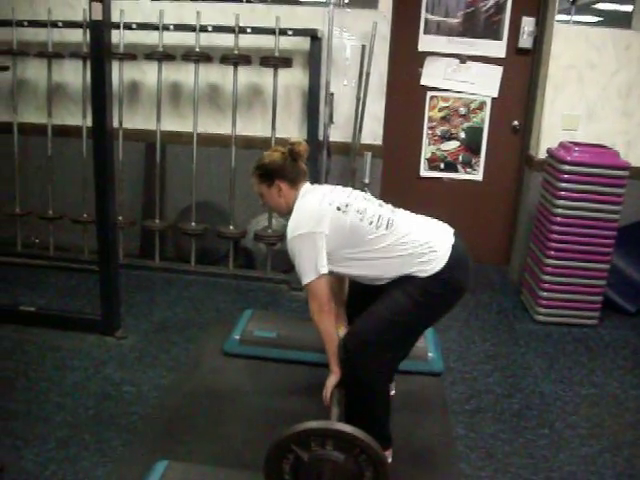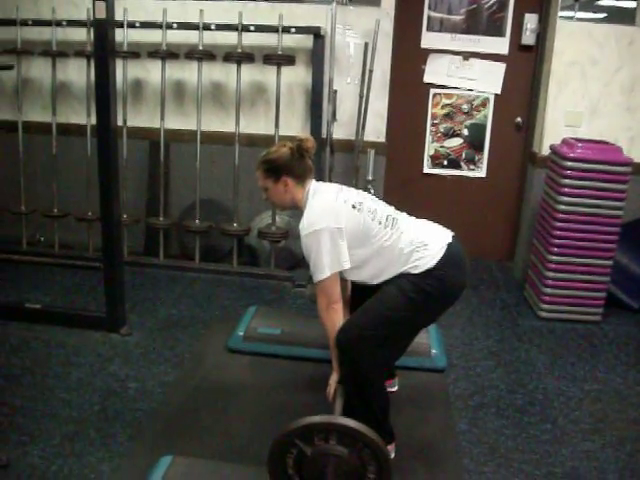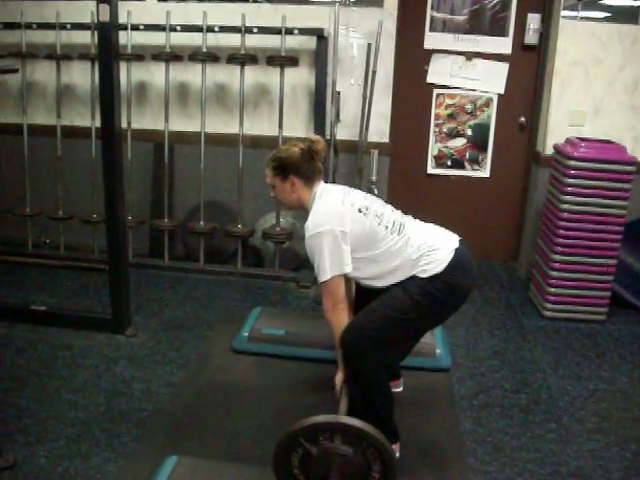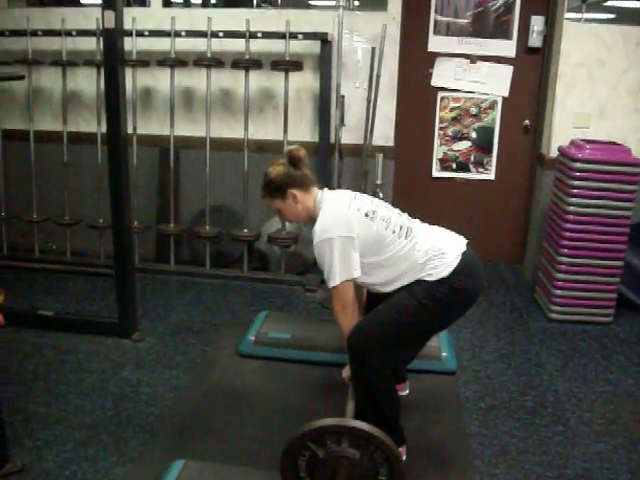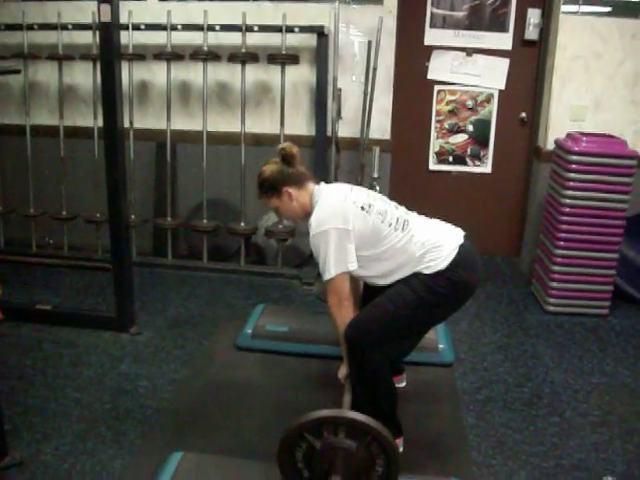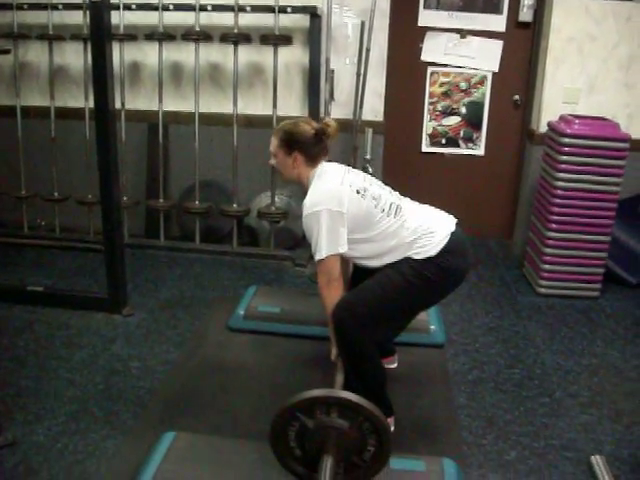
dt=0.4s
person 1, frame 1
left shoulder: (302, 226)
right shoulder: (320, 197)
left elbow: (321, 305)
right elbow: (337, 272)
left wrist: (336, 366)
right wrist: (342, 322)
left hip: (438, 272)
right hip: (437, 246)
left knee: (361, 348)
right knee: (360, 298)
left ankle: (373, 445)
right ankle: (378, 376)
person 1, frame 2
left shoulder: (316, 221)
right shoulder: (326, 195)
left elbow: (329, 302)
right elbow: (341, 275)
left wrist: (339, 366)
right wrist: (348, 319)
left hip: (436, 272)
right hip: (437, 250)
left knee: (355, 342)
right knee: (361, 298)
left ankle: (376, 440)
right ankle: (381, 372)
person 1, frame 3
left shoulder: (321, 224)
right shoulder: (334, 196)
left elbow: (333, 303)
right elbow: (348, 279)
left wrist: (346, 362)
right wrist: (351, 321)
left hip: (443, 276)
right hip: (444, 254)
left knee: (359, 342)
right knee: (365, 303)
left ankle: (380, 439)
right ankle: (386, 374)
person 1, frame 4
left shoulder: (329, 228)
right shoulder: (338, 200)
left elbow: (344, 306)
right elbow: (358, 284)
left wrist: (355, 360)
right wrist: (361, 323)
left hip: (450, 280)
right hip: (451, 257)
left knee: (366, 344)
right knee: (374, 306)
left ankle: (387, 441)
right ankle: (393, 377)
person 1, frame 5
left shoulder: (325, 222)
right shoulder: (335, 194)
left elbow: (340, 301)
right elbow: (353, 278)
left wrist: (349, 360)
left hip: (448, 272)
right hip: (449, 249)
left knee: (363, 337)
right knee: (373, 301)
right ankle: (390, 369)
person 1, frame 6
left shoulder: (319, 202)
right shoulder: (333, 175)
left elbow: (329, 281)
right elbow: (345, 255)
left wrist: (337, 339)
left hip: (439, 259)
right hip: (440, 236)
left knee: (350, 317)
right knee: (360, 285)
right ankle: (381, 351)
